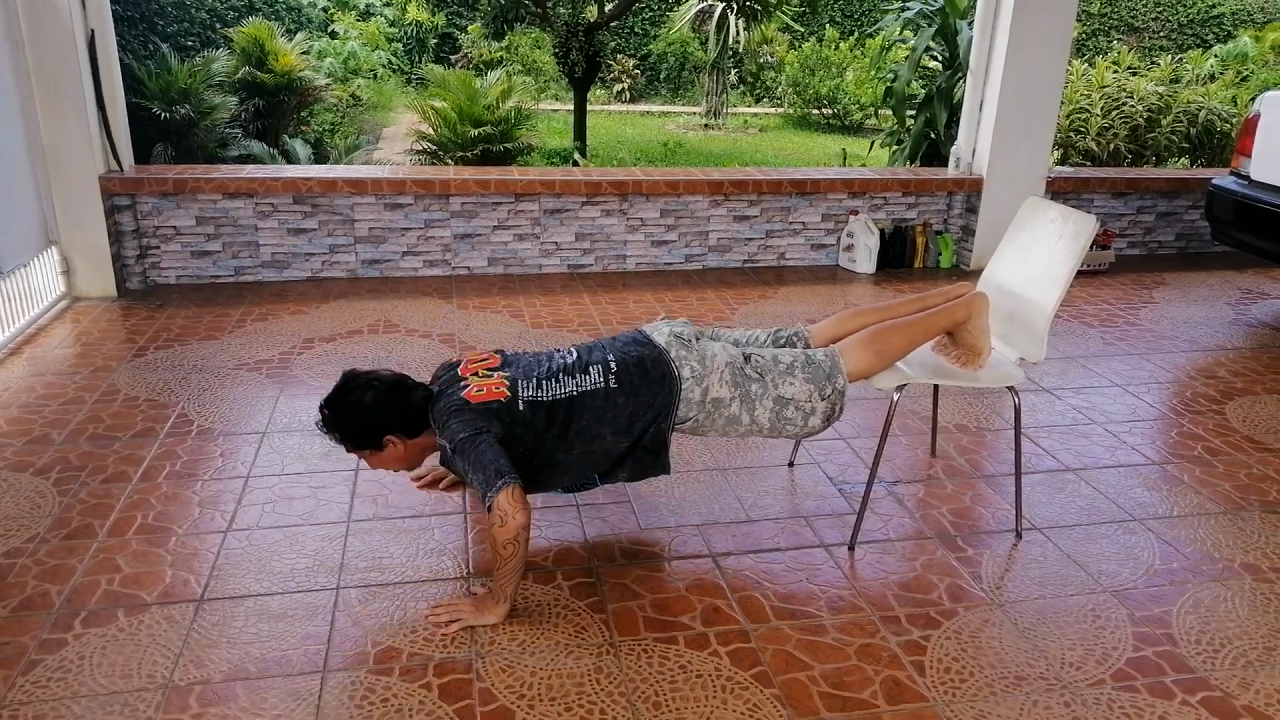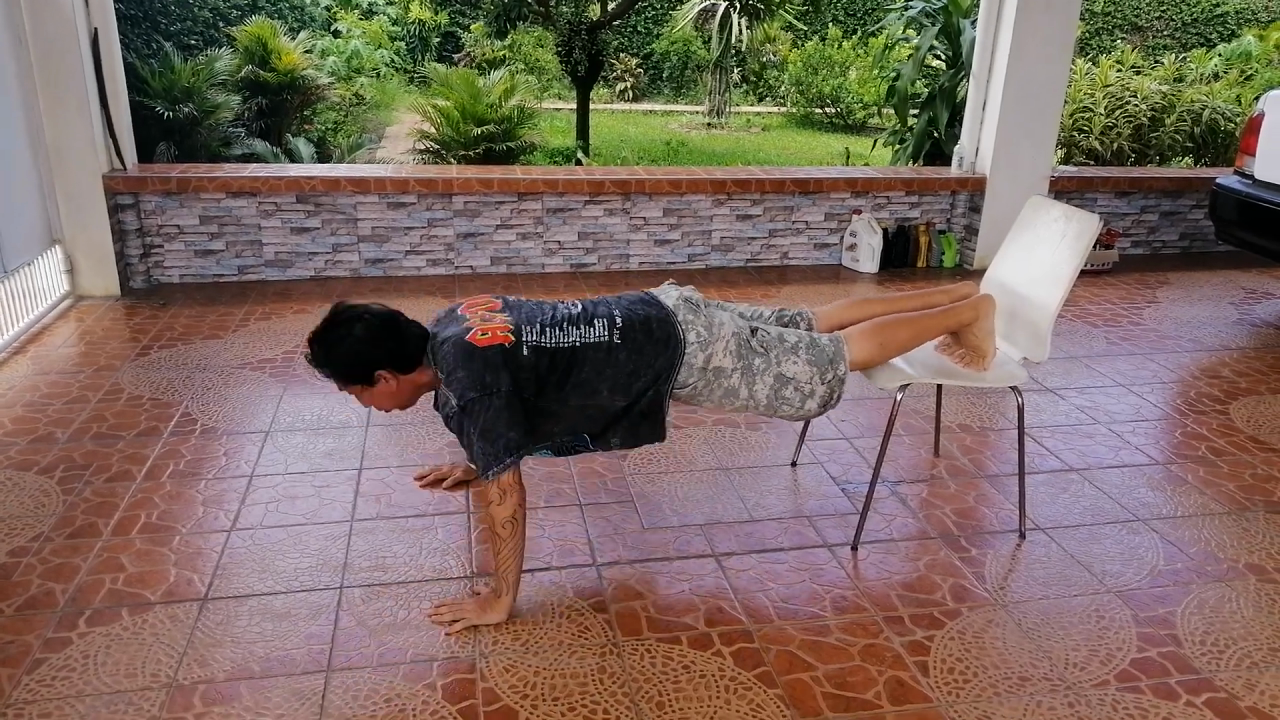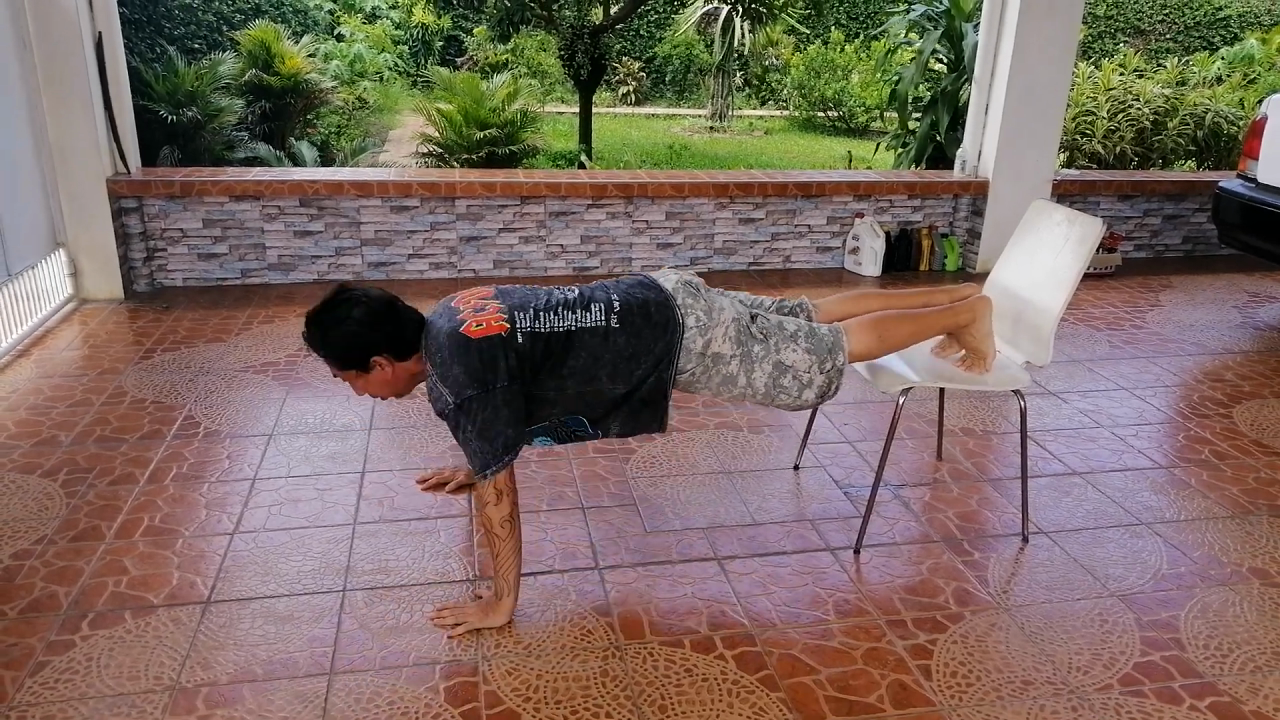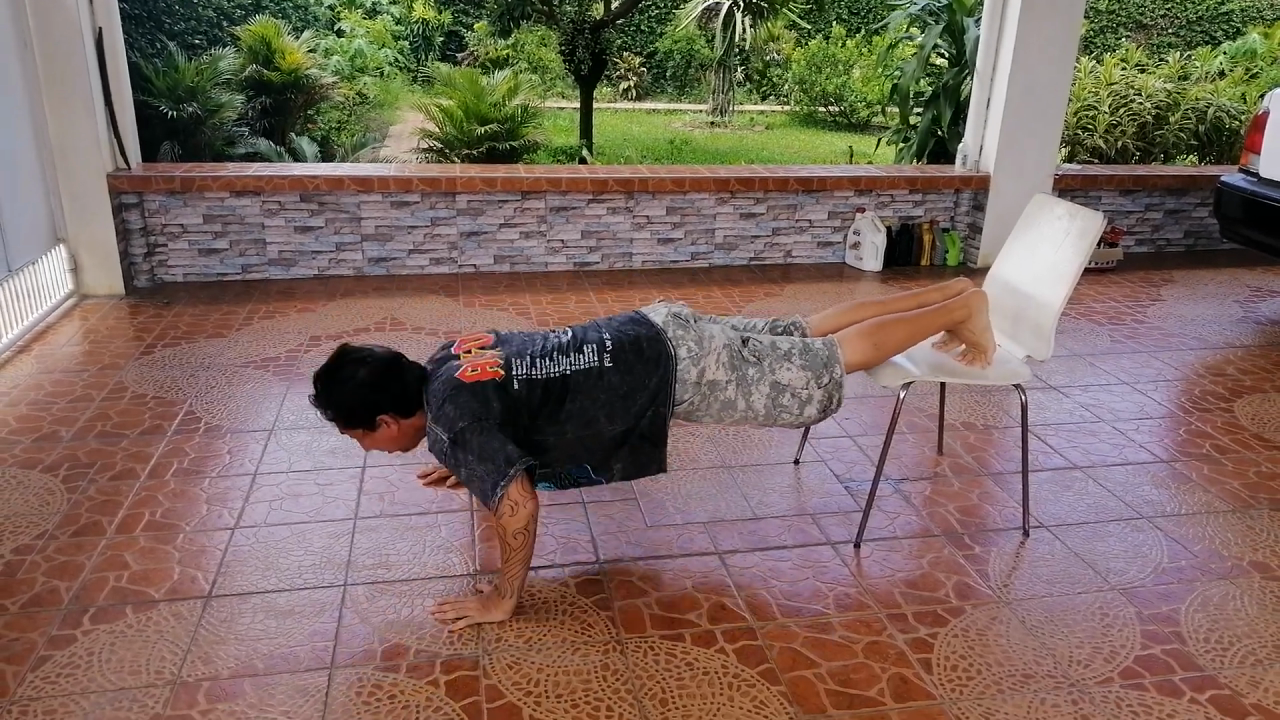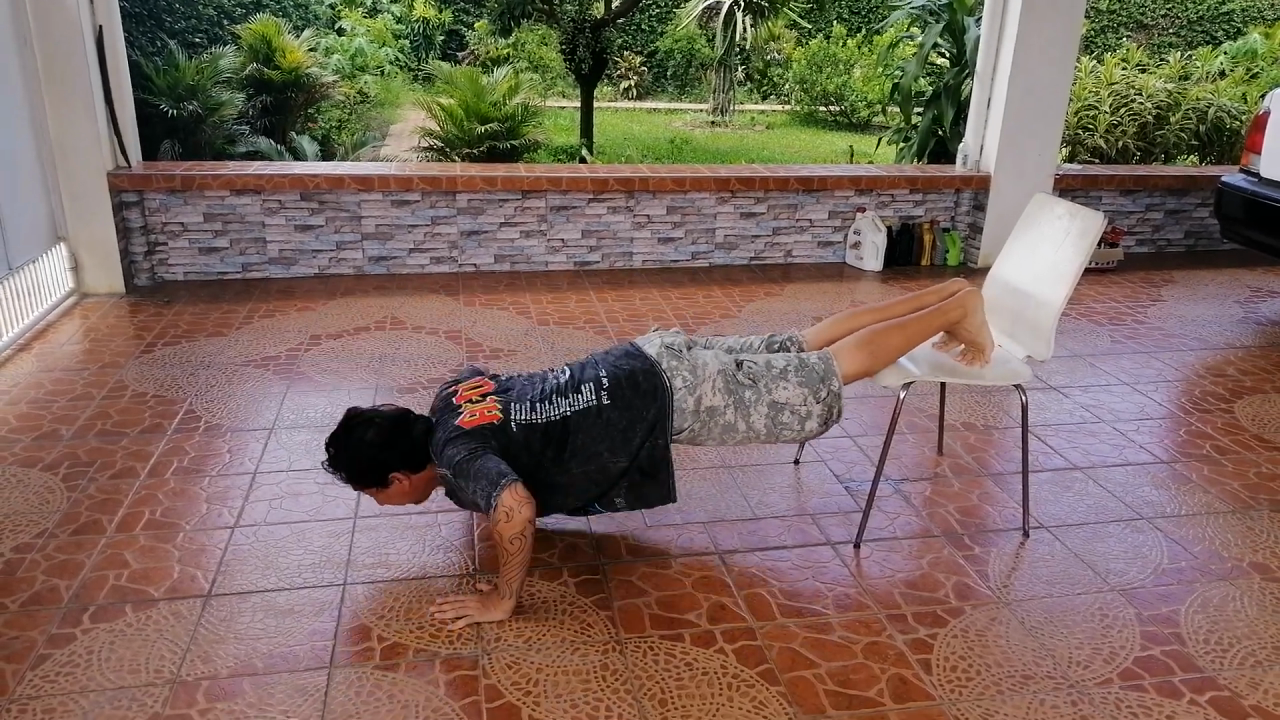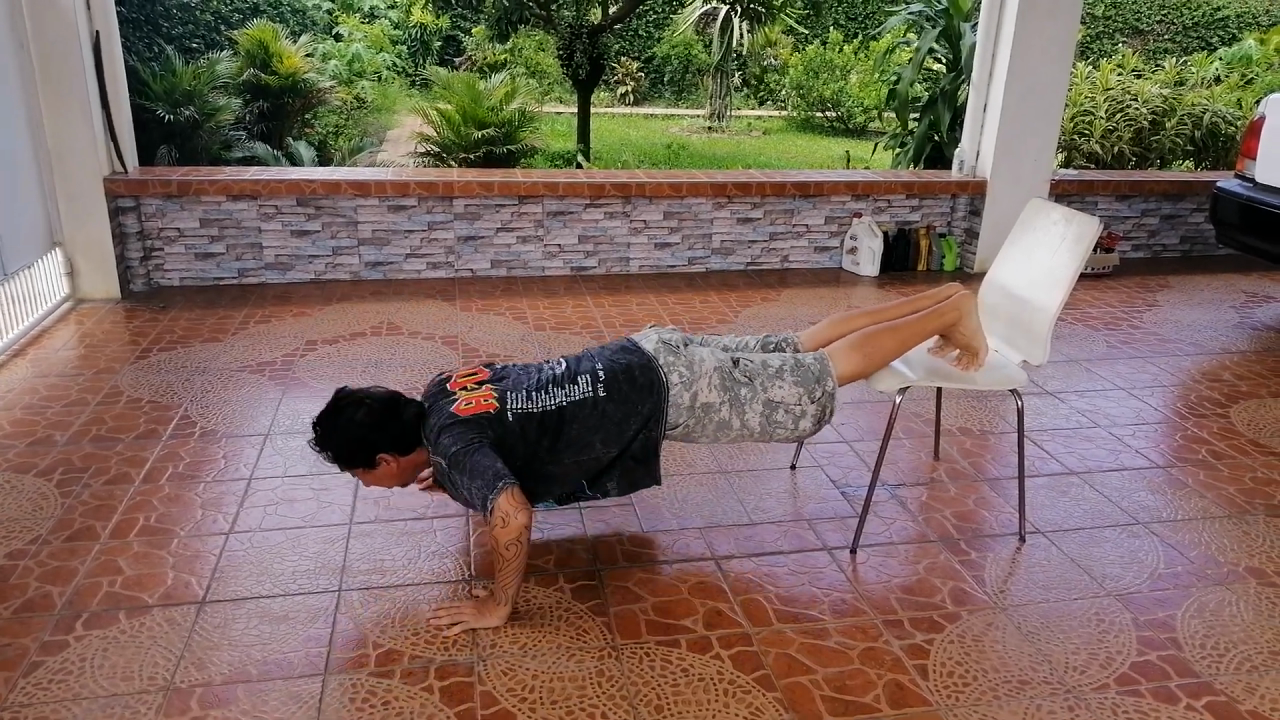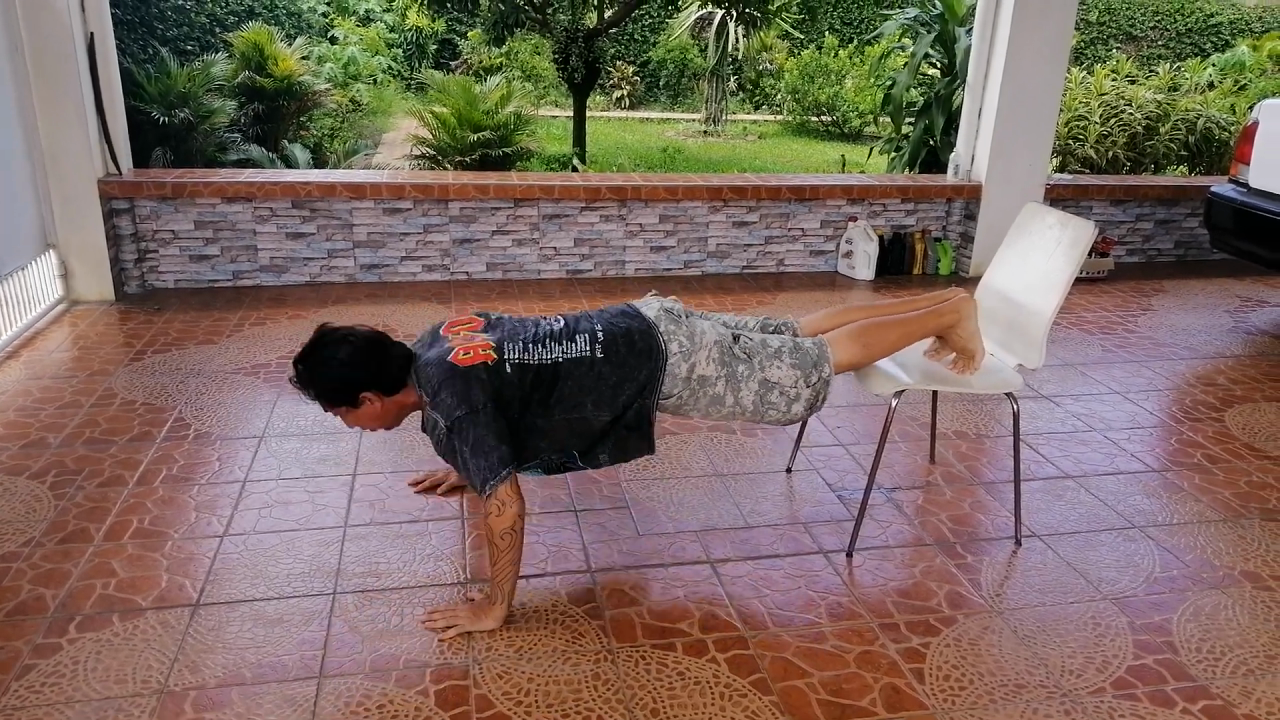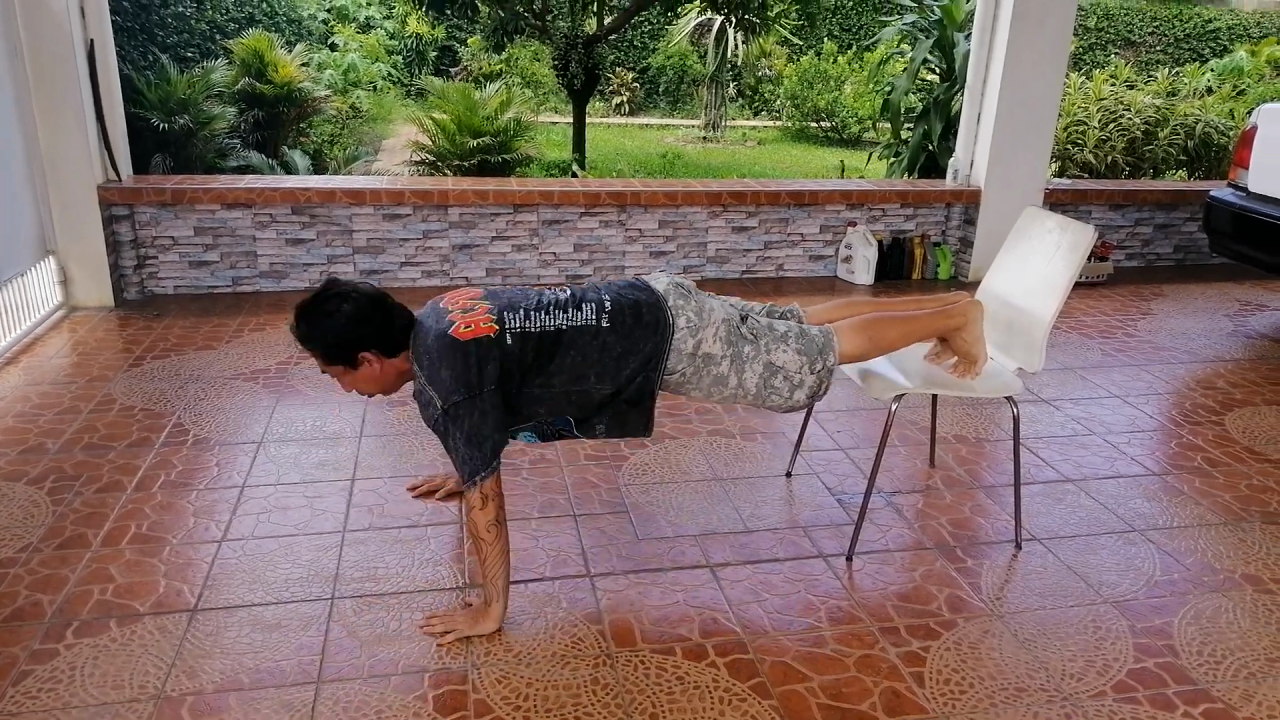
dt=0.2s
person 1, frame 1
left shoulder: (460, 424)
right shoulder: (449, 378)
left elbow: (512, 511)
left wrist: (497, 600)
right wrist: (471, 463)
left hip: (677, 383)
right hip: (661, 349)
left knee: (834, 373)
right knee: (813, 342)
left ankle: (964, 311)
right ankle: (951, 296)
person 1, frame 2
left shoulder: (460, 375)
right shoulder: (448, 328)
left elbow: (506, 497)
left wrist: (501, 599)
right wrist: (475, 460)
left hip: (682, 349)
right hip: (669, 316)
left knee: (839, 356)
right knee: (816, 326)
left ankle: (969, 312)
right ankle: (953, 293)
person 1, frame 3
left shoulder: (456, 371)
right shoulder: (444, 319)
left elbow: (501, 494)
left wrist: (500, 603)
right wrist: (474, 459)
left hip: (678, 337)
right hip: (667, 300)
left knee: (832, 352)
right knee: (814, 318)
left ankle: (965, 313)
right ankle: (953, 294)
person 1, frame 4
left shoulder: (454, 420)
right shoulder: (445, 364)
left elbow: (519, 504)
left wrist: (503, 597)
right wrist: (468, 459)
left hip: (672, 372)
right hip: (658, 332)
left knee: (835, 360)
right knee: (810, 335)
left ankle: (962, 307)
right ankle: (947, 293)
person 1, frame 5
left shoulder: (457, 456)
right shoulder: (449, 403)
left elbow: (516, 511)
left wrist: (502, 596)
left hip: (669, 396)
right hip: (655, 361)
left knee: (832, 373)
right knee: (809, 347)
left ankle: (957, 307)
right ankle: (940, 294)
person 1, frame 6
left shoulder: (453, 440)
right shoulder: (441, 393)
left elbow: (513, 516)
left wrist: (498, 603)
right wrist: (467, 473)
left hip: (668, 390)
right hip: (651, 359)
left knee: (825, 375)
right knee: (803, 351)
left ankle: (953, 310)
right ankle: (939, 298)
person 1, frame 7
left shoulder: (446, 395)
right shoulder: (431, 348)
left elbow: (506, 505)
left wrist: (494, 606)
right wrist: (469, 467)
left hip: (664, 360)
right hip: (651, 328)
left knee: (823, 361)
right knee: (804, 333)
left ankle: (952, 313)
right ankle: (939, 301)
person 1, frame 8
left shoulder: (445, 369)
right shoulder: (433, 320)
left elbow: (486, 498)
left wrist: (490, 610)
right wrist: (465, 464)
left hip: (669, 337)
right hip: (654, 305)
left knee: (822, 355)
right knee: (806, 328)
left ankle: (955, 315)
right ankle: (942, 303)
